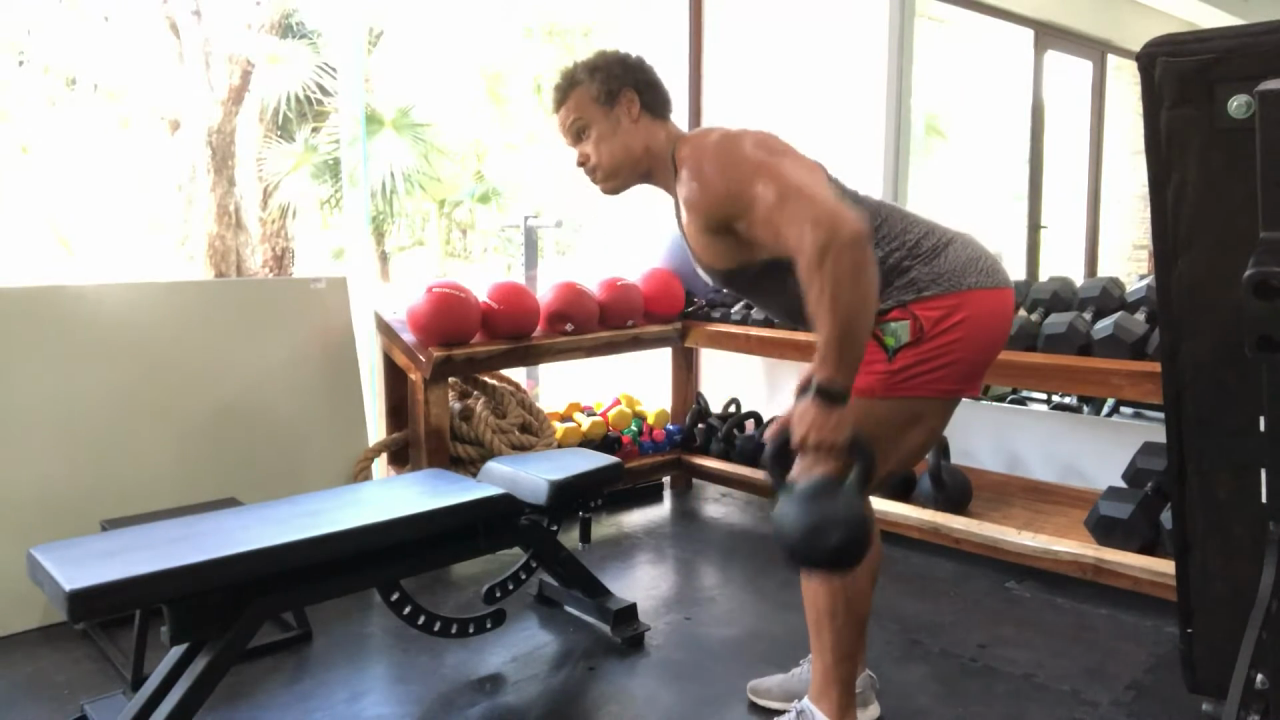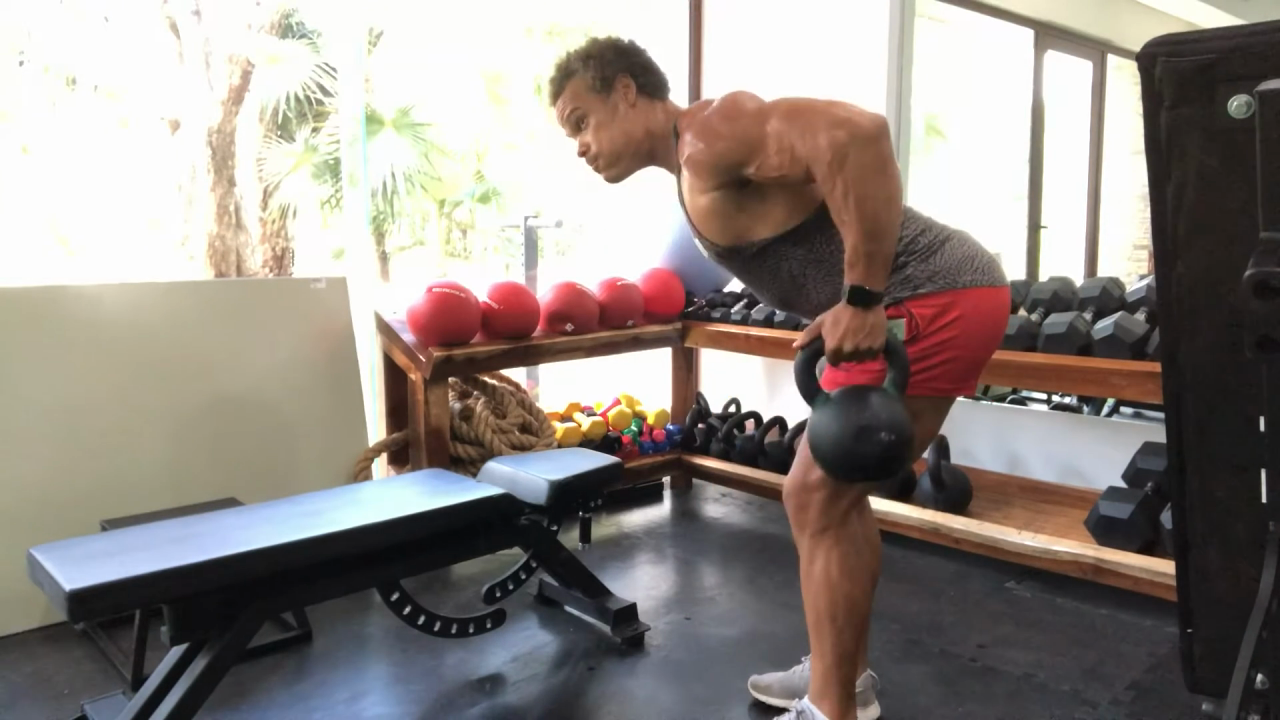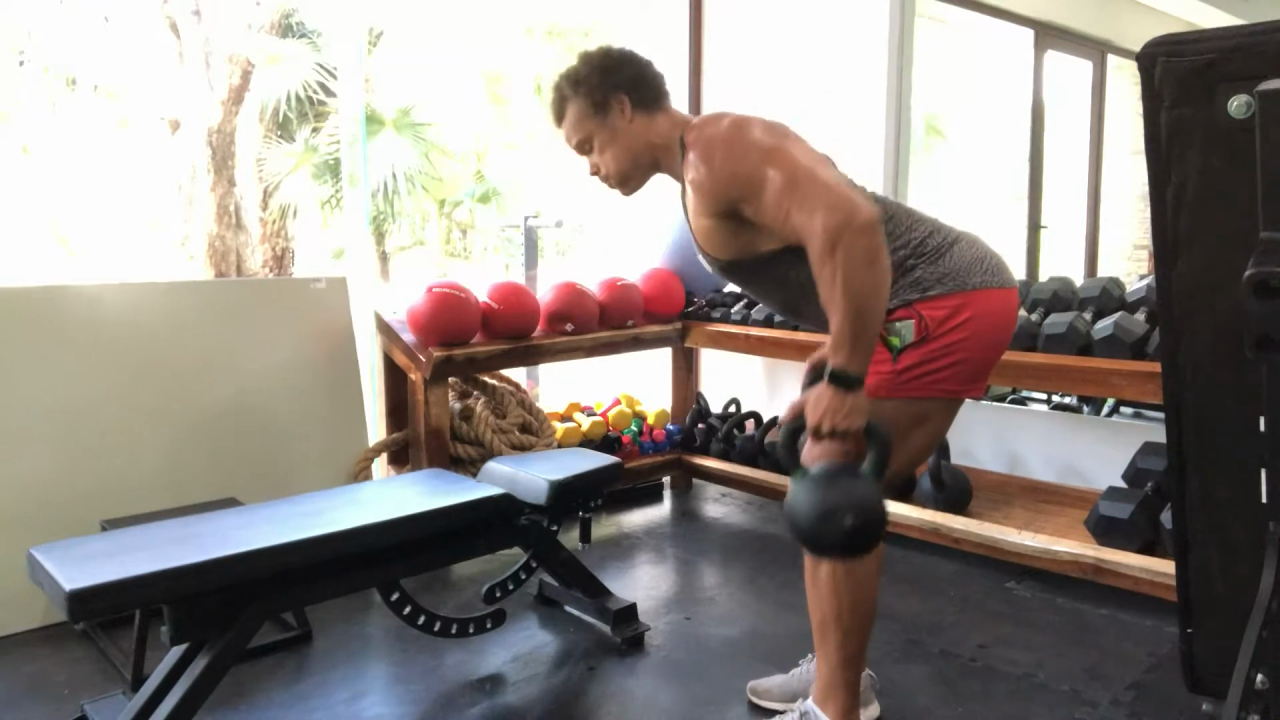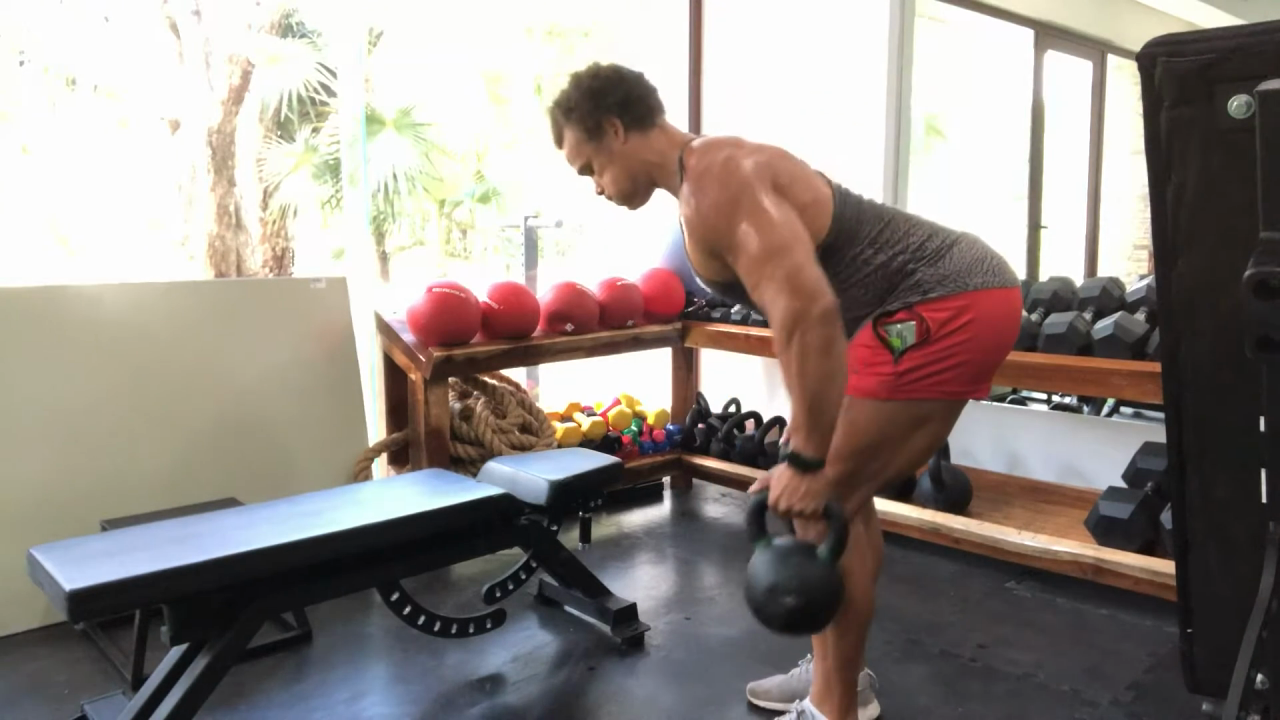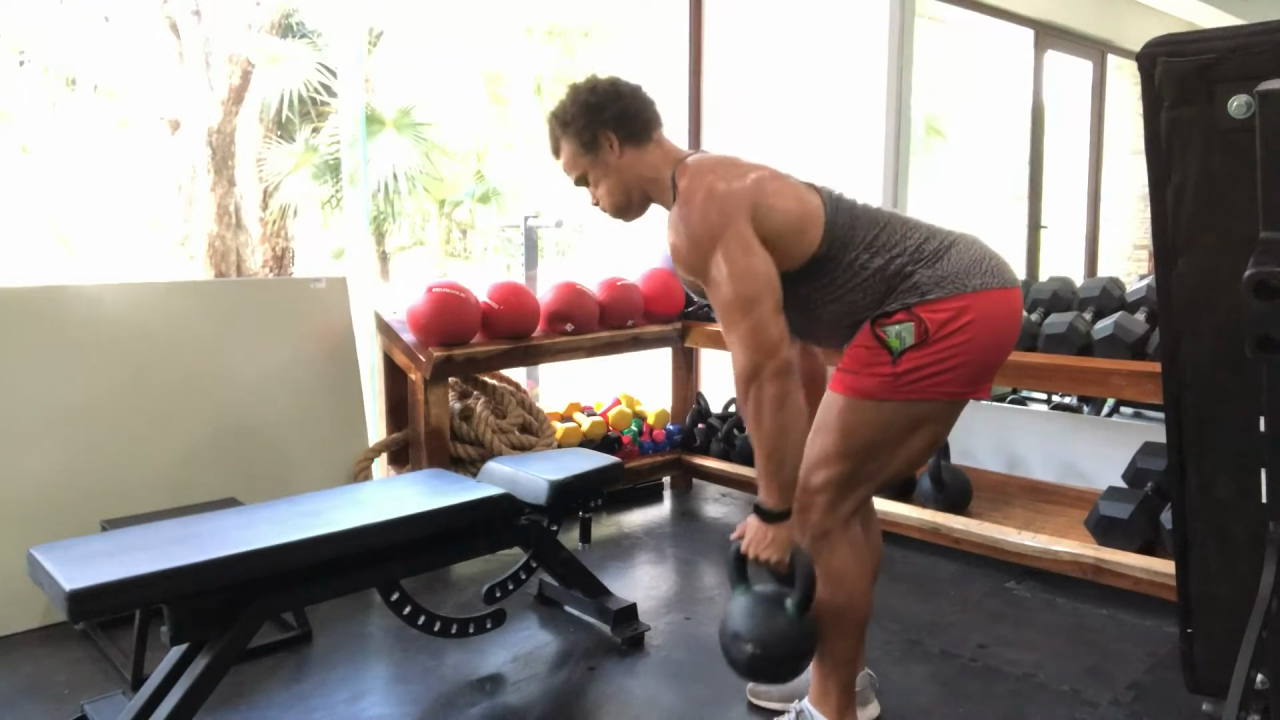
dt=0.3s
person 1, frame 1
left shoulder: (709, 169)
right shoulder: (703, 182)
left elbow: (839, 237)
left wrist: (828, 396)
right wrist: (822, 384)
left hip: (937, 306)
right hip: (956, 295)
person 1, frame 2
left shoulder: (711, 136)
right shoulder: (699, 164)
left elbow: (858, 135)
left wrist: (860, 298)
right wrist: (848, 306)
left hip: (932, 301)
right hip: (950, 290)
left knee: (815, 498)
right knee: (836, 492)
person 1, frame 3
left shoulder: (717, 156)
right shoulder: (708, 168)
left elbow: (850, 224)
left wrist: (845, 383)
right wrist: (835, 360)
left hip: (941, 304)
right hip: (956, 292)
person 1, frame 4
left shoulder: (711, 187)
right shoulder: (717, 171)
left elbow: (806, 315)
right elbow: (805, 305)
left wrist: (803, 461)
right wrist: (815, 439)
left hip: (944, 307)
right hip: (967, 293)
left knee: (825, 498)
right knee: (840, 490)
person 1, frame 5
left shoulder: (698, 213)
right shoulder: (713, 188)
left elbow: (765, 365)
right elbow: (791, 341)
left wrist: (773, 513)
right wrist: (820, 444)
left hip: (945, 309)
right hip: (968, 292)
left knee: (821, 501)
right knee: (837, 491)
